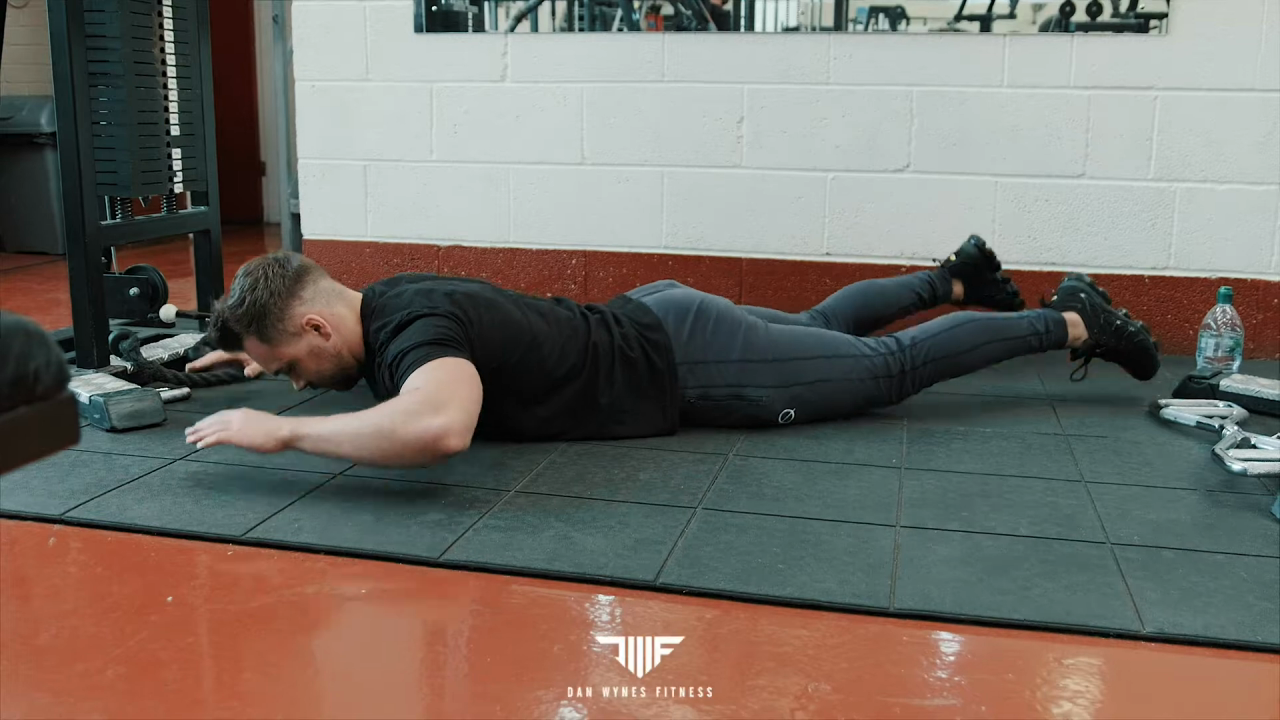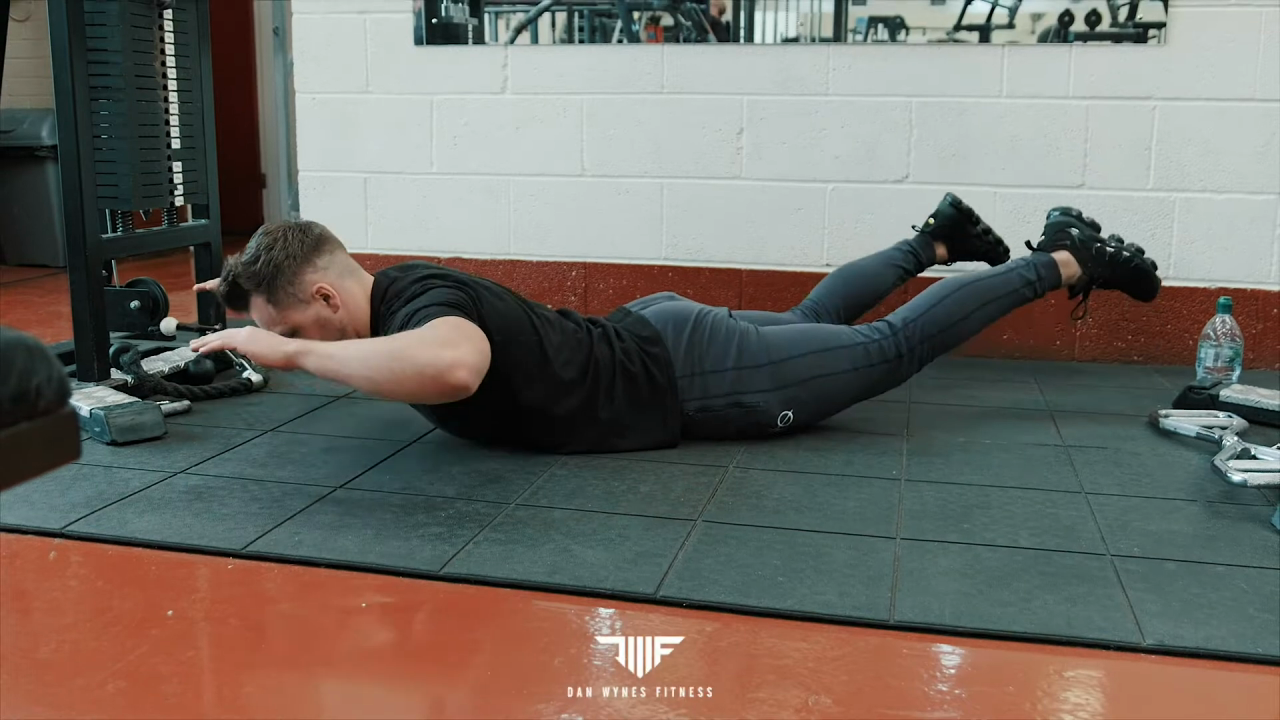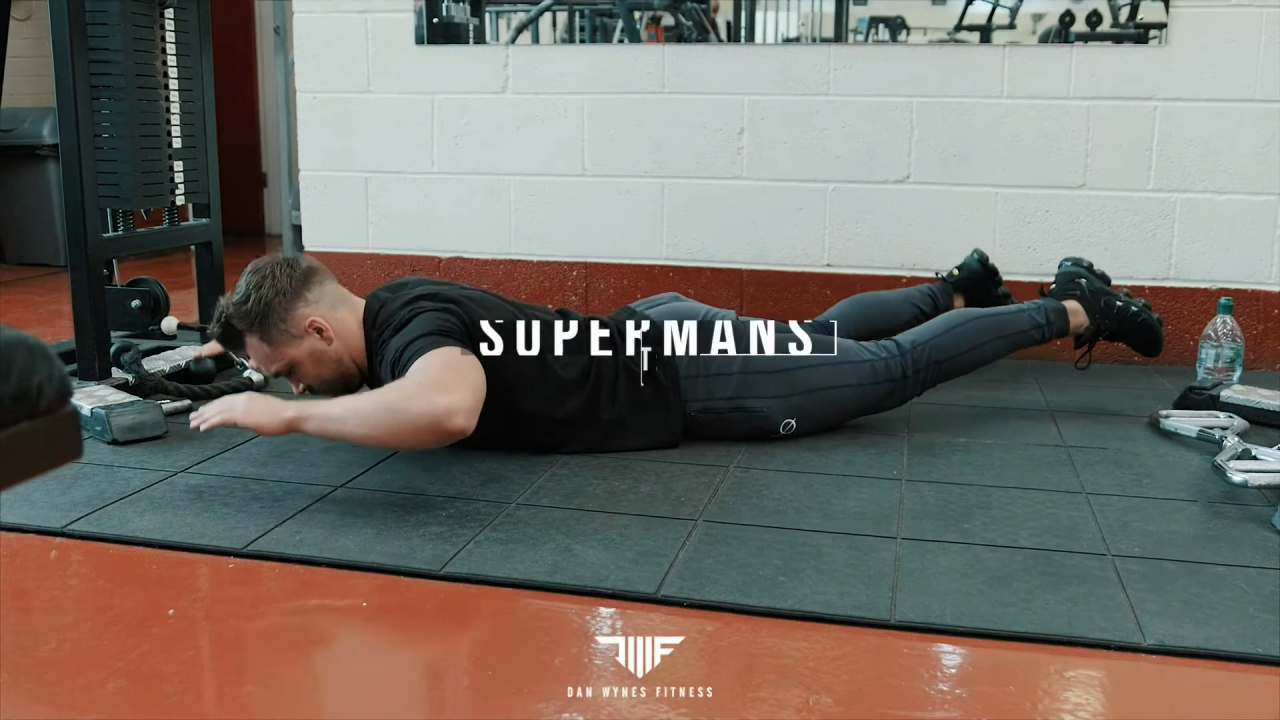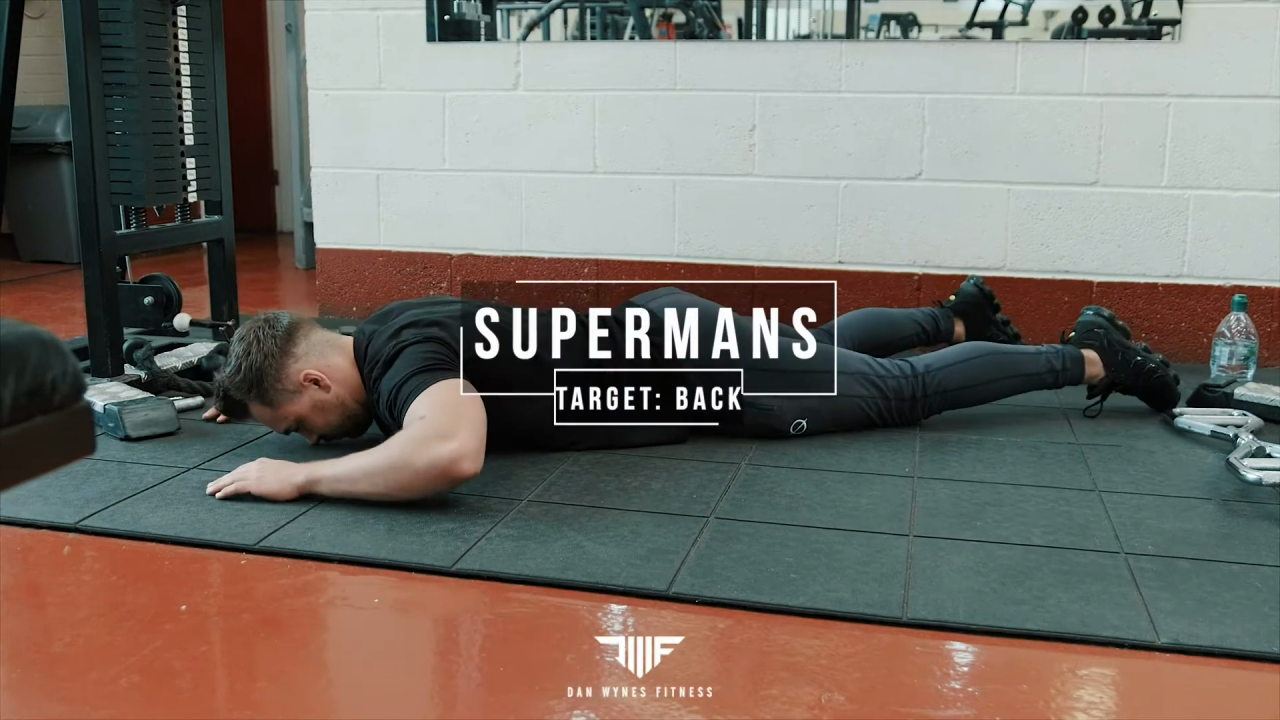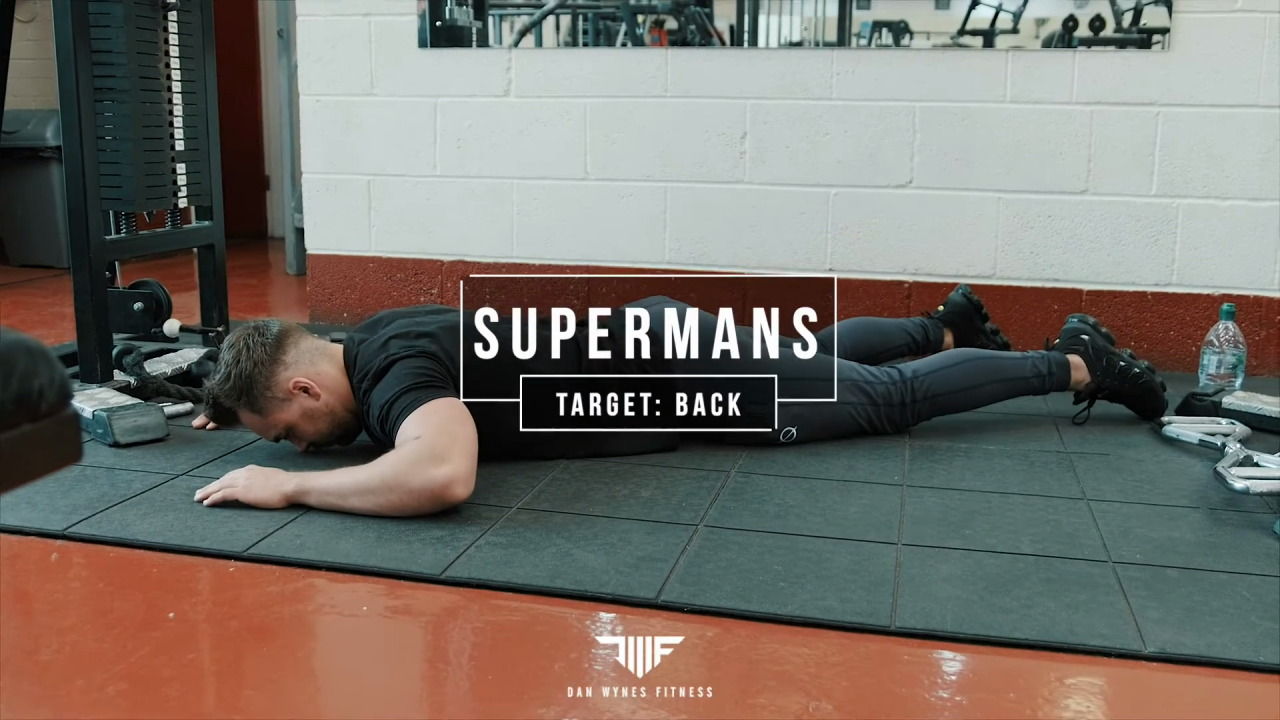
dt=0.4s
person 1, frame 1
left shoulder: (409, 328)
right shoulder: (382, 303)
left elbow: (440, 427)
left wrist: (279, 429)
right wrist: (252, 344)
left hip: (684, 368)
right hip: (651, 326)
left knee: (887, 370)
right knee: (815, 327)
left ankle: (1072, 323)
right ankle: (957, 279)
person 1, frame 2
left shoulder: (419, 301)
right shoulder: (392, 291)
left elbow: (455, 369)
left wrist: (289, 352)
right wrist: (259, 297)
left hip: (684, 380)
right hip: (648, 339)
left knee: (886, 352)
right knee: (811, 325)
left ankle: (1064, 261)
right ankle: (936, 236)
person 1, frame 3
left shoulder: (414, 328)
right shoulder: (385, 311)
left elbow: (450, 411)
left wrist: (286, 414)
right wrist: (248, 338)
left hip: (687, 378)
right hip: (656, 334)
left knee: (889, 372)
right knee: (816, 343)
left ankle: (1075, 311)
right ankle: (959, 290)
person 1, frame 4
left shoulder: (404, 360)
right shoulder: (380, 335)
left elbow: (449, 455)
left wrist: (299, 479)
right wrist: (253, 392)
right hip: (656, 331)
left knee: (900, 392)
right knee: (819, 348)
left ankle: (1091, 358)
right ankle: (958, 319)
person 1, frame 5
left shoulder: (395, 374)
right shoulder: (368, 342)
left elbow: (443, 477)
left wrist: (289, 486)
right wrist: (241, 402)
left hip: (679, 378)
right hip: (648, 337)
left knee: (886, 399)
right knee: (810, 356)
left ankle: (1077, 363)
right ankle: (946, 329)
